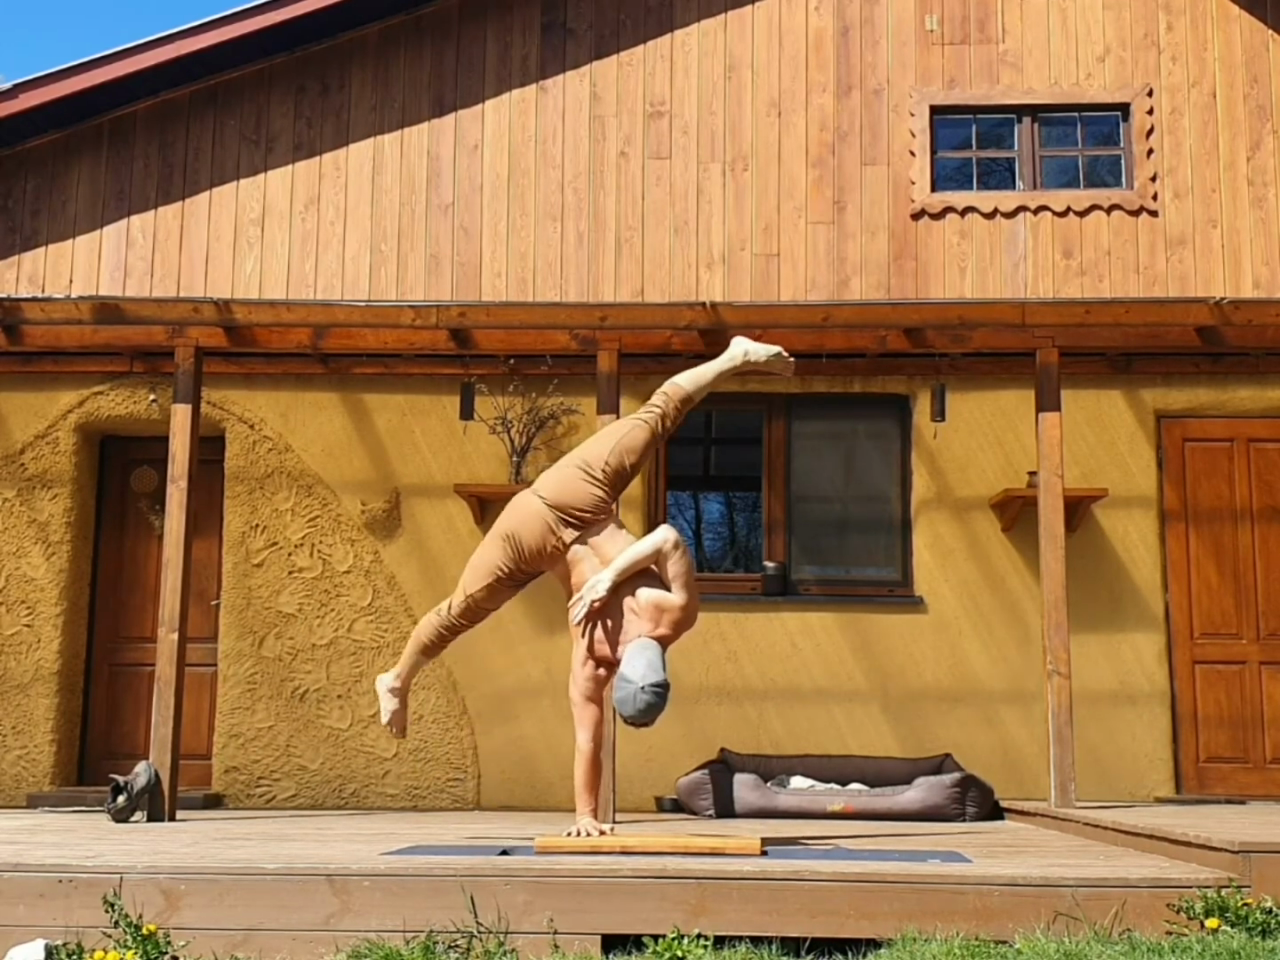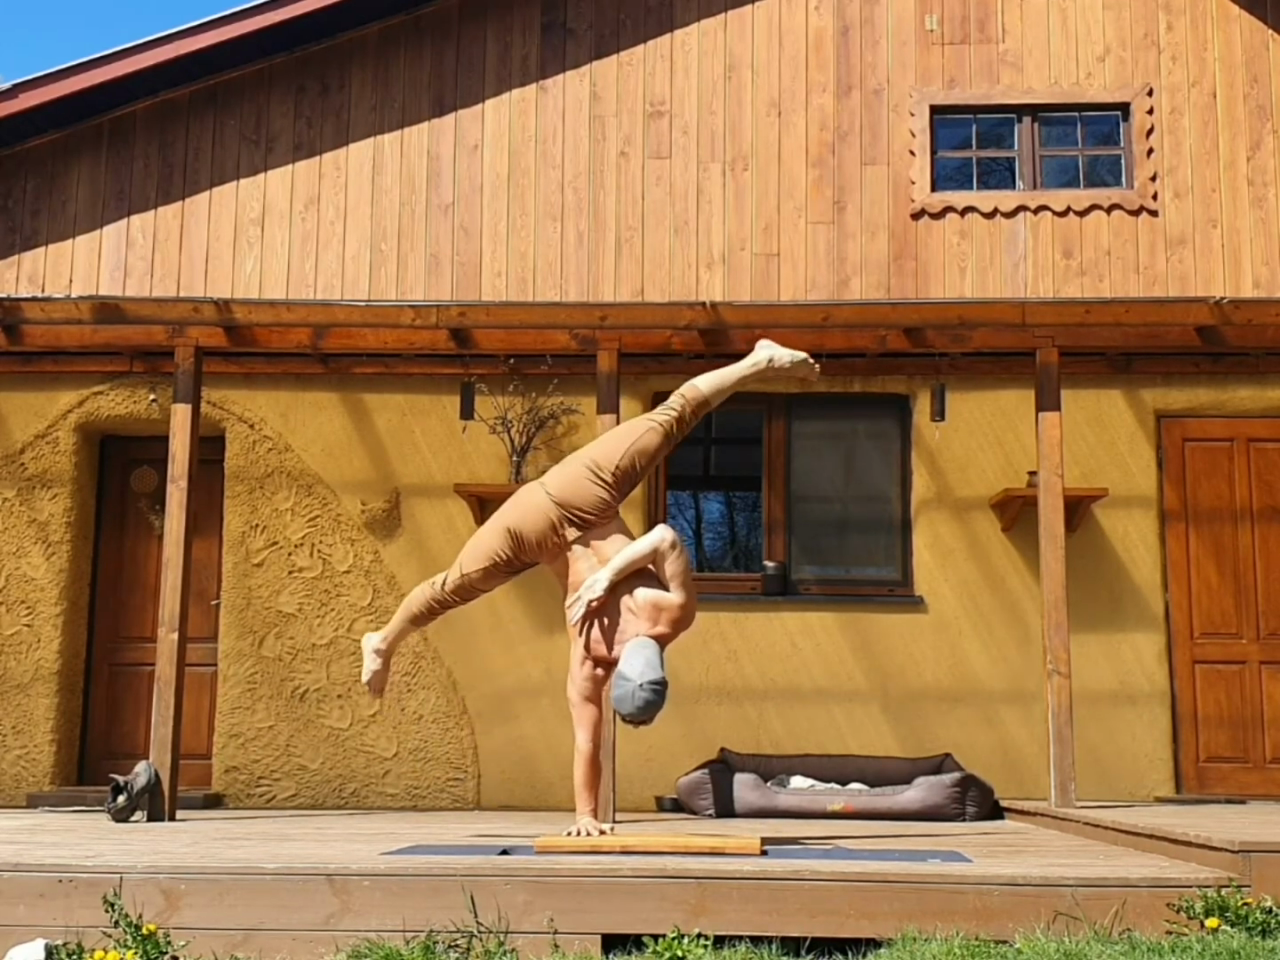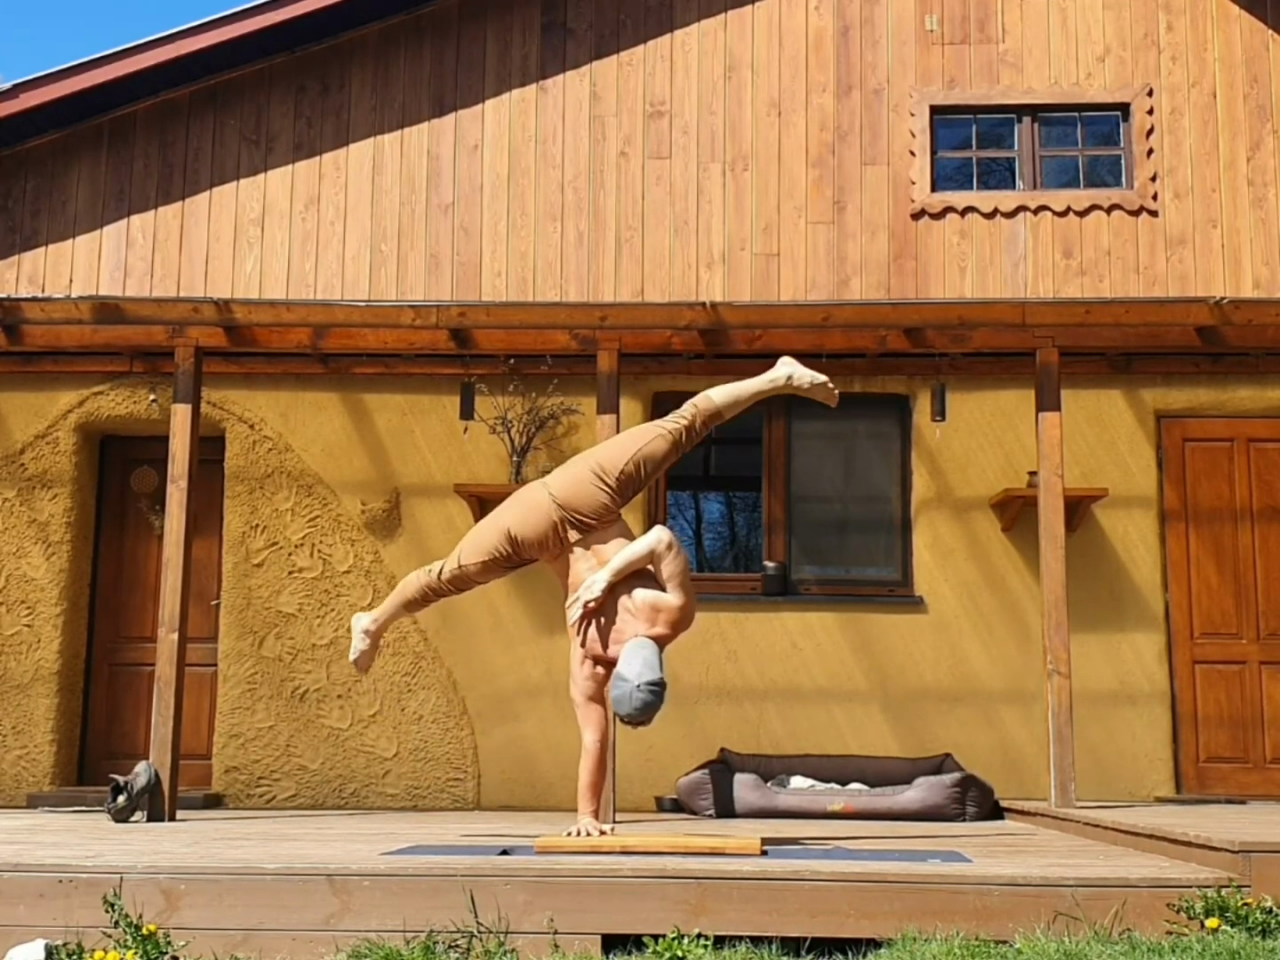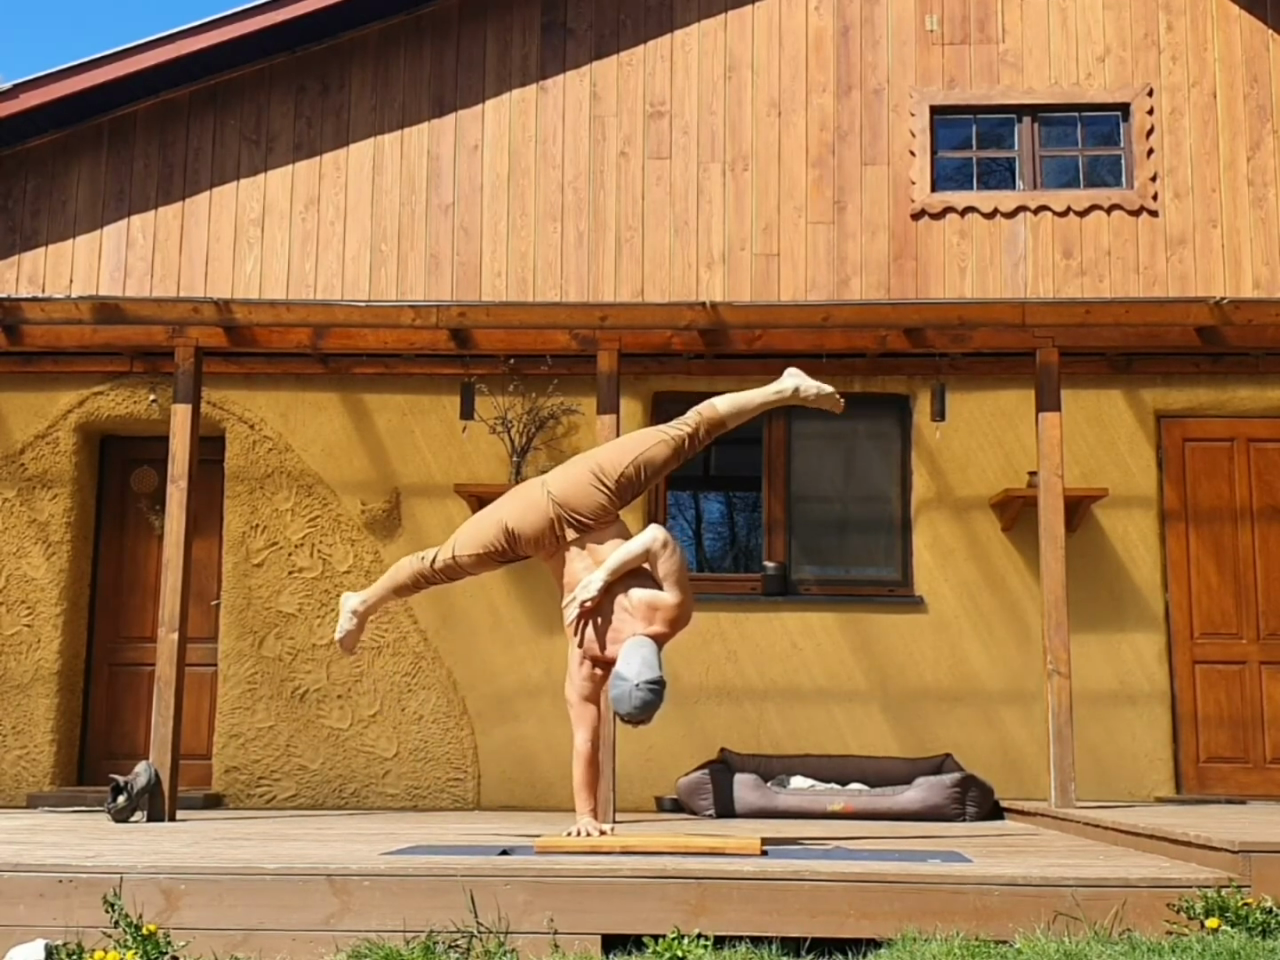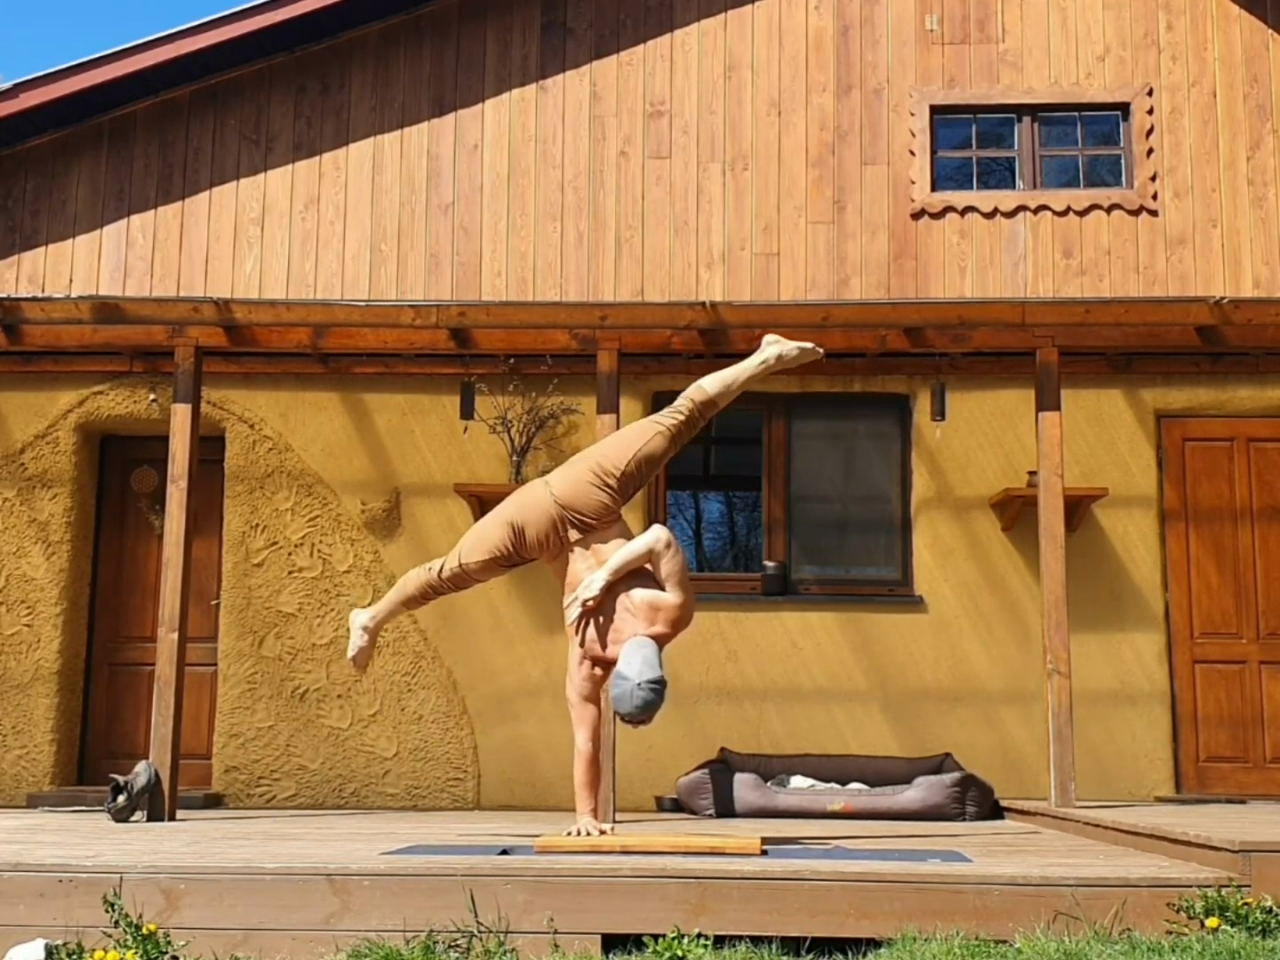
dt=0.4s
person 1, frame 1
left shoulder: (678, 615)
right shoulder: (594, 657)
left elbow: (670, 537)
right elbow: (587, 743)
left wrist: (610, 578)
right wrist: (585, 816)
left hip: (579, 501)
right hip: (536, 532)
left knee: (656, 417)
right knee: (459, 612)
left ankle: (734, 358)
right ankle: (396, 680)
person 1, frame 2
left shoulder: (676, 614)
right shoulder: (590, 659)
left elbow: (666, 537)
right elbow: (586, 743)
left wrist: (607, 577)
right wrist: (585, 815)
left hip: (582, 497)
right hip: (539, 522)
left knee: (670, 420)
right knee: (453, 588)
left ankle: (761, 361)
right ankle: (382, 643)
person 1, frame 3
left shoulder: (675, 614)
right shoulder: (590, 658)
left elbow: (664, 538)
right elbow: (593, 743)
left wrist: (604, 579)
right wrist: (587, 815)
left hip: (583, 498)
right hip: (541, 522)
left knee: (682, 427)
right knee: (451, 575)
left ankle: (781, 378)
right ankle: (373, 623)
person 1, frame 4
left shoulder: (672, 614)
right shoulder: (588, 660)
left elbow: (659, 538)
right elbow: (584, 742)
left wrist: (601, 578)
right wrist: (585, 815)
left hip: (583, 497)
right hip: (539, 519)
left knee: (685, 433)
right knee: (445, 564)
left ankle: (786, 389)
right ankle: (361, 604)
person 1, frame 5
left shoulder: (674, 614)
right shoulder: (589, 659)
left elbow: (661, 538)
right elbow: (586, 743)
left wrist: (603, 579)
right wrist: (585, 815)
left hip: (587, 498)
right hip: (542, 520)
left knee: (678, 420)
right knee: (451, 573)
left ankle: (767, 357)
right ankle: (370, 620)
